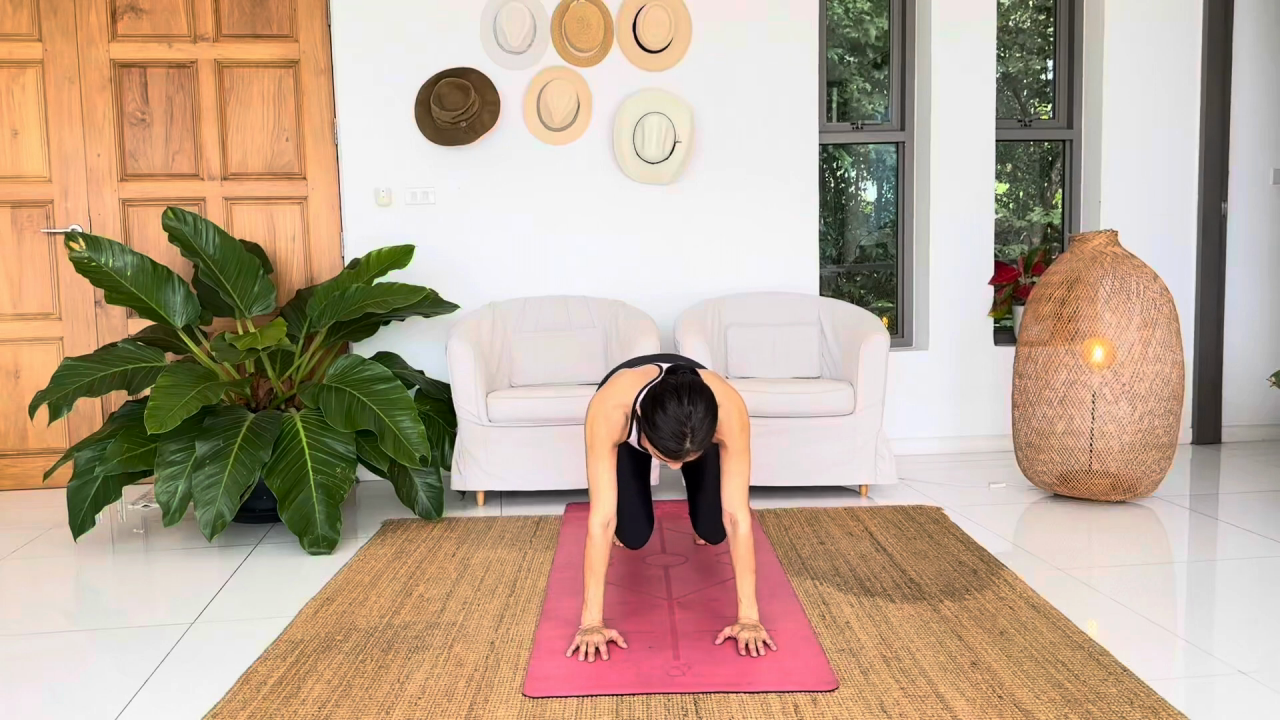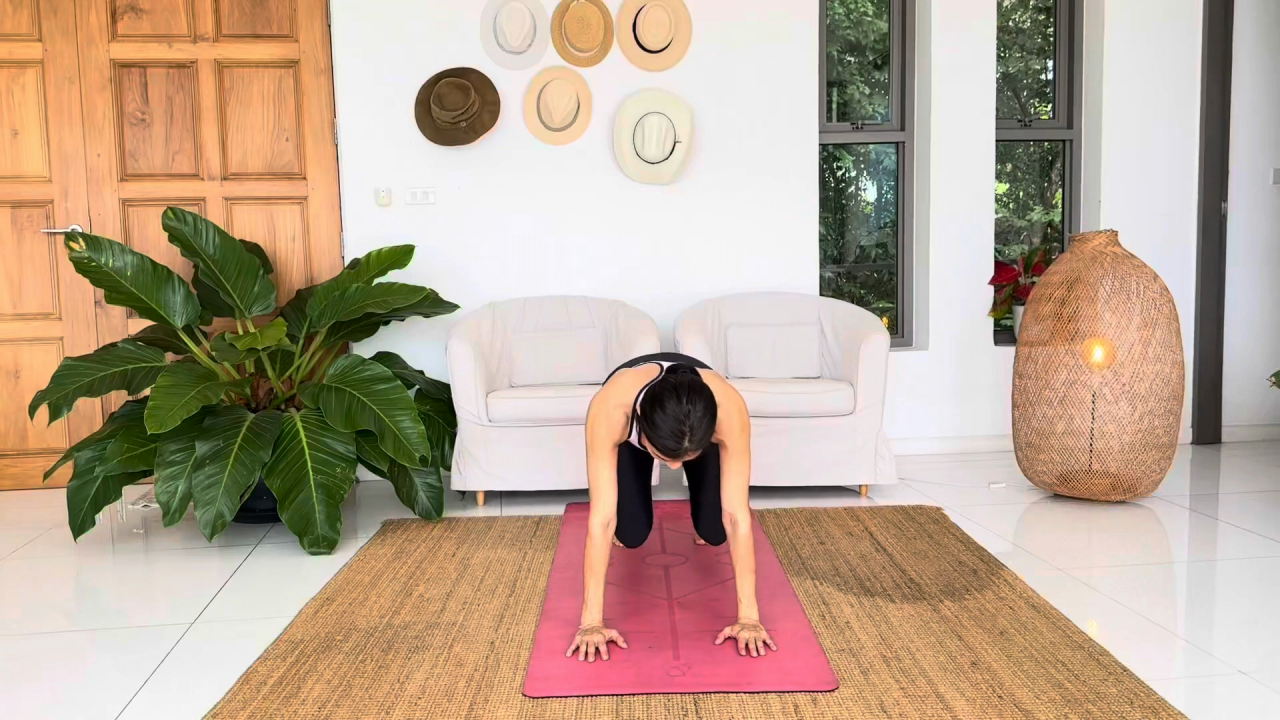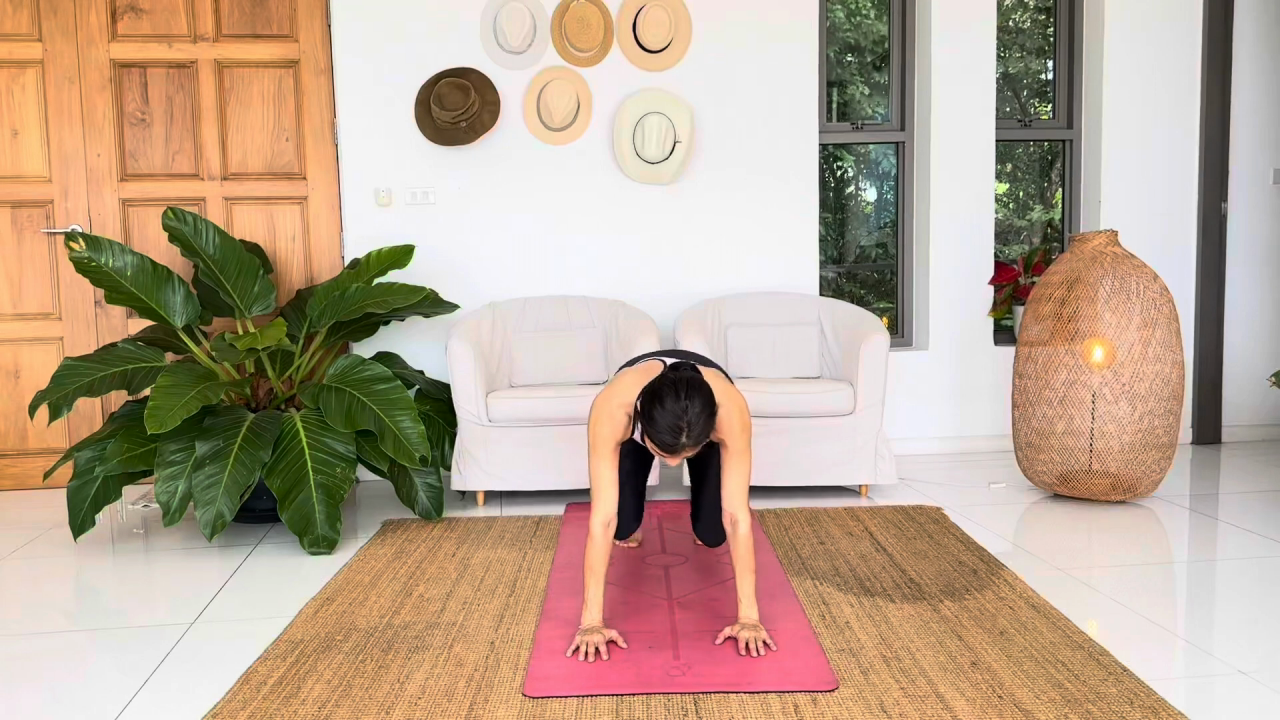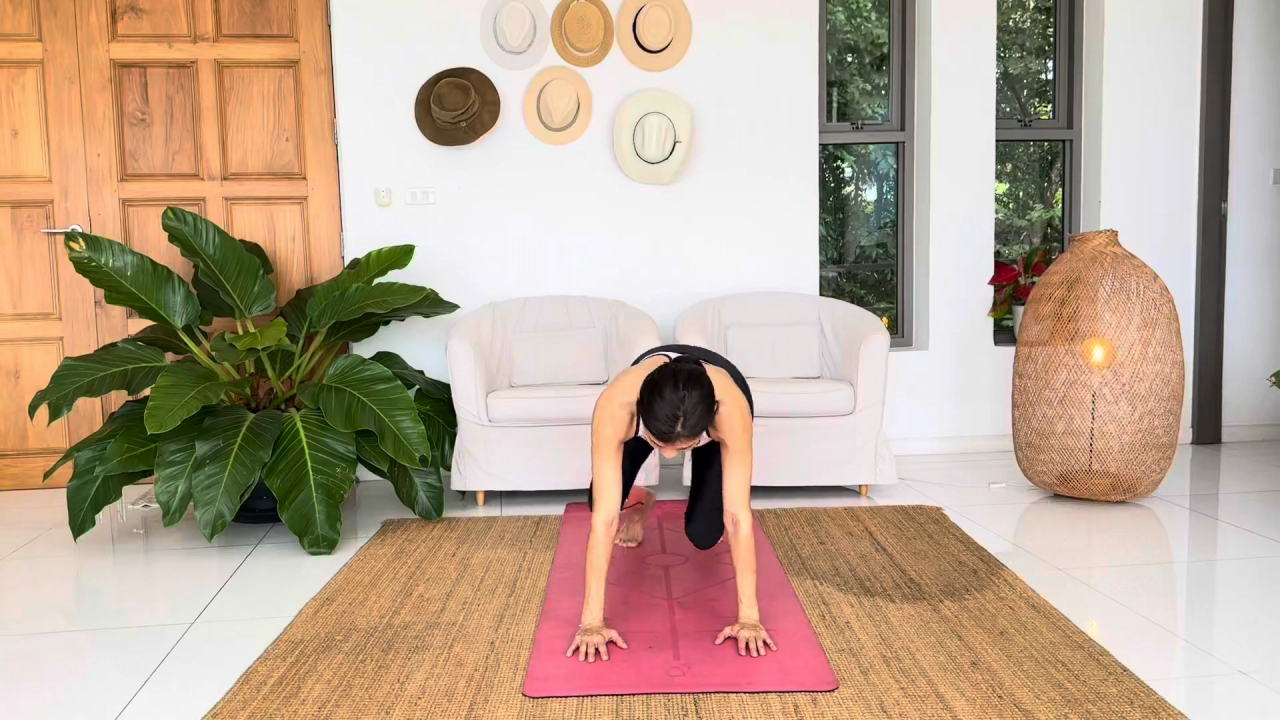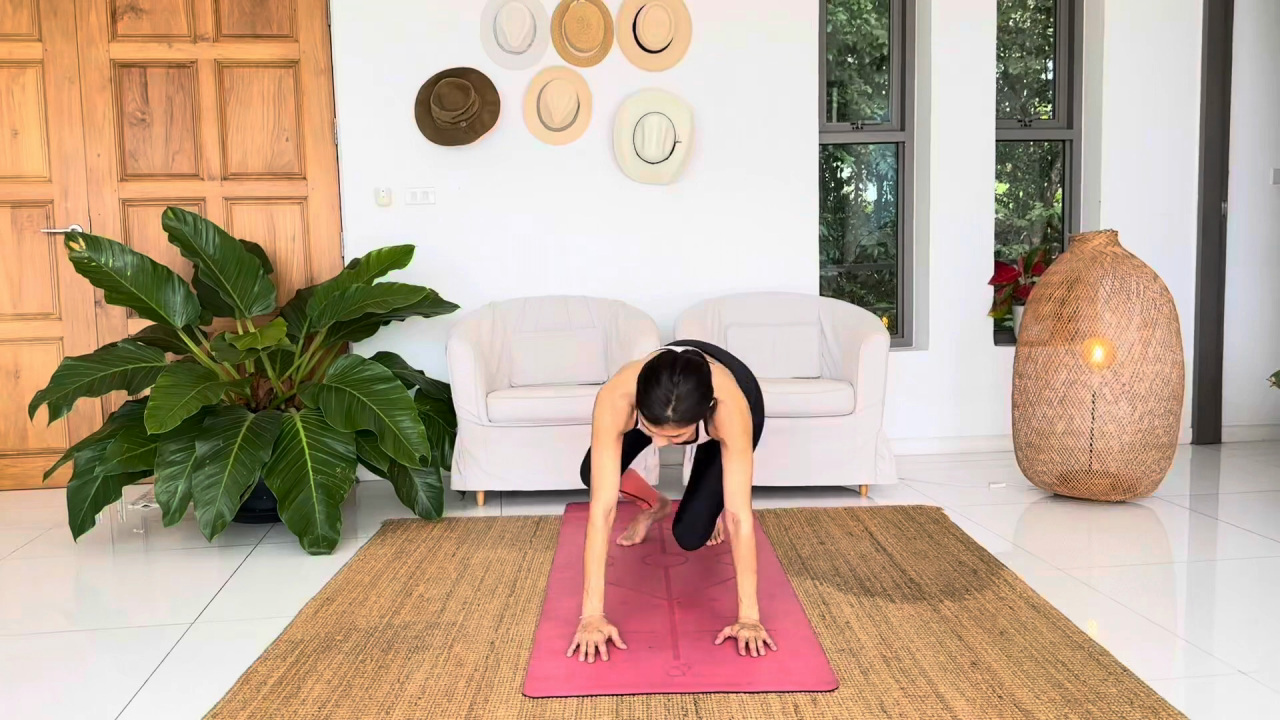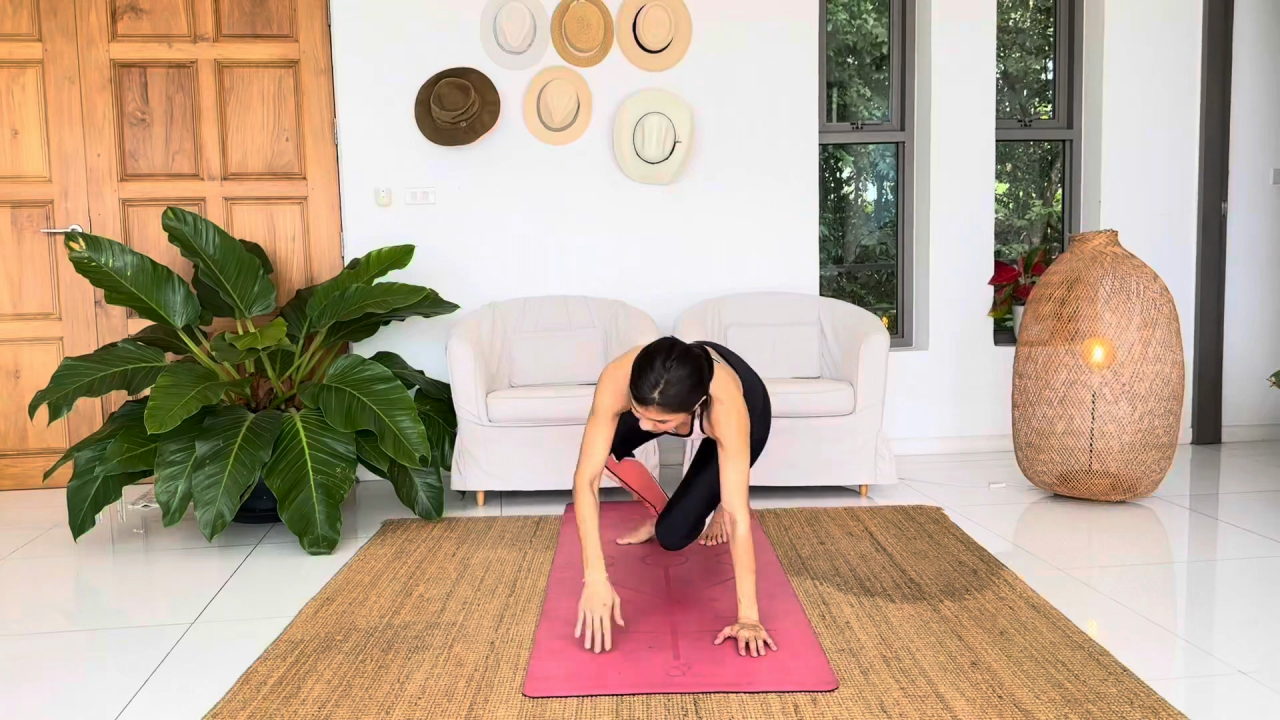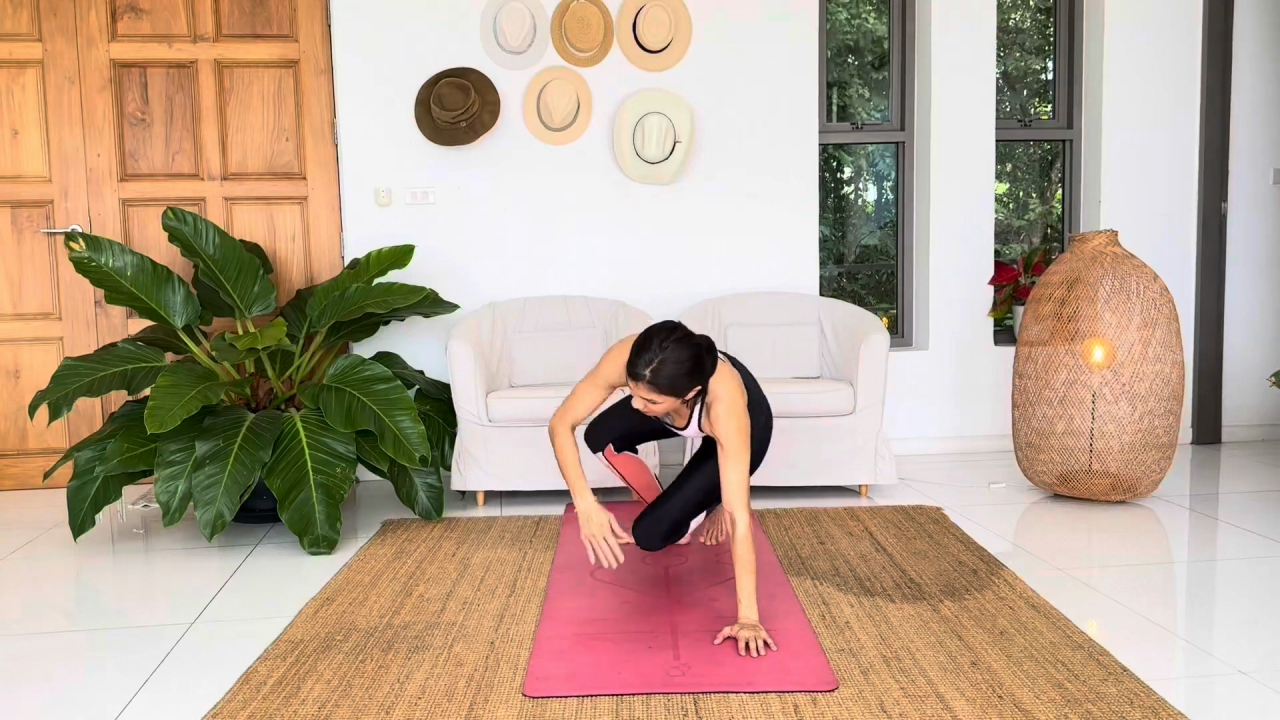
dt=0.1s
person 1, frame 1
left shoulder: (727, 407)
right shoulder: (610, 408)
left elbow: (737, 515)
right elbow: (601, 519)
left wrist: (749, 616)
right wrist: (591, 620)
left hip: (697, 418)
right hip: (629, 411)
left knee: (713, 531)
right knee: (633, 535)
person 1, frame 2
left shoulder: (727, 408)
right shoulder: (611, 407)
left elbow: (737, 517)
right elbow: (602, 520)
left wrist: (748, 616)
right wrist: (591, 620)
left hip: (700, 417)
right hip: (633, 420)
left knee: (713, 532)
right knee: (629, 531)
person 1, frame 3
left shoulder: (728, 407)
right shoulder: (613, 406)
left elbow: (737, 516)
right elbow: (602, 519)
left wrist: (748, 616)
right wrist: (591, 620)
left hip: (701, 406)
left knee: (712, 533)
right knee: (624, 527)
left ankle: (706, 507)
right ankle: (633, 524)
person 1, frame 4
left shoulder: (730, 407)
right shoulder: (618, 404)
left elbow: (739, 517)
right elbow: (604, 518)
left wrist: (748, 616)
right wrist: (592, 619)
left hip: (715, 409)
left knee: (701, 533)
right knee: (608, 497)
left ankle: (713, 504)
right ankle: (641, 509)
person 1, frame 5
left shoulder: (730, 405)
right shoulder: (618, 395)
left elbow: (741, 517)
right elbow: (601, 509)
left wrist: (749, 616)
right wrist: (592, 614)
right hip: (656, 386)
left knee: (690, 534)
right knee: (594, 474)
left ankle: (715, 504)
right ankle: (655, 507)
person 1, frame 6
left shoulder: (725, 405)
right shoulder: (623, 377)
left elbow: (739, 515)
right elbow: (585, 481)
left wrist: (748, 617)
right wrist: (594, 580)
left knee: (673, 535)
left ankle: (714, 502)
right ankle: (662, 514)
person 1, frame 7
left shoulder: (725, 401)
right shoulder: (631, 360)
left elbow: (739, 515)
right elbow: (561, 423)
left wrist: (748, 617)
right wrist: (585, 504)
left hip: (750, 427)
left knee: (651, 534)
left ankle: (712, 503)
right ankle: (662, 508)
